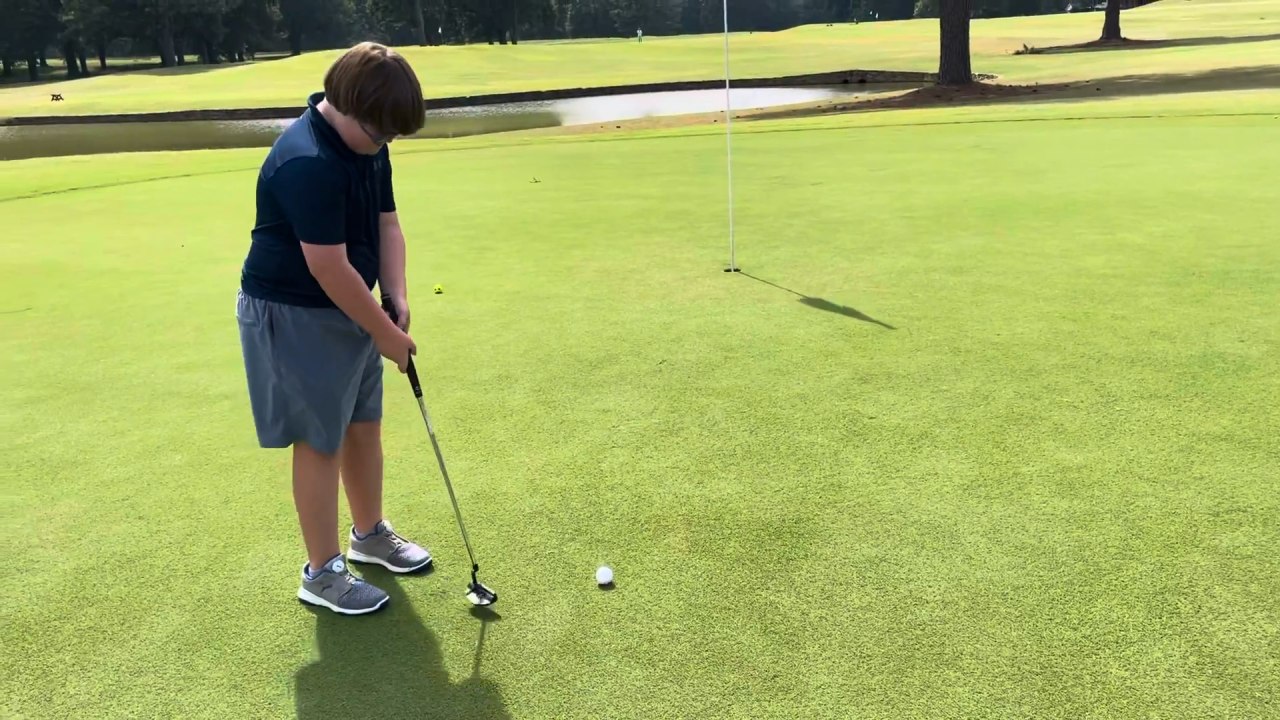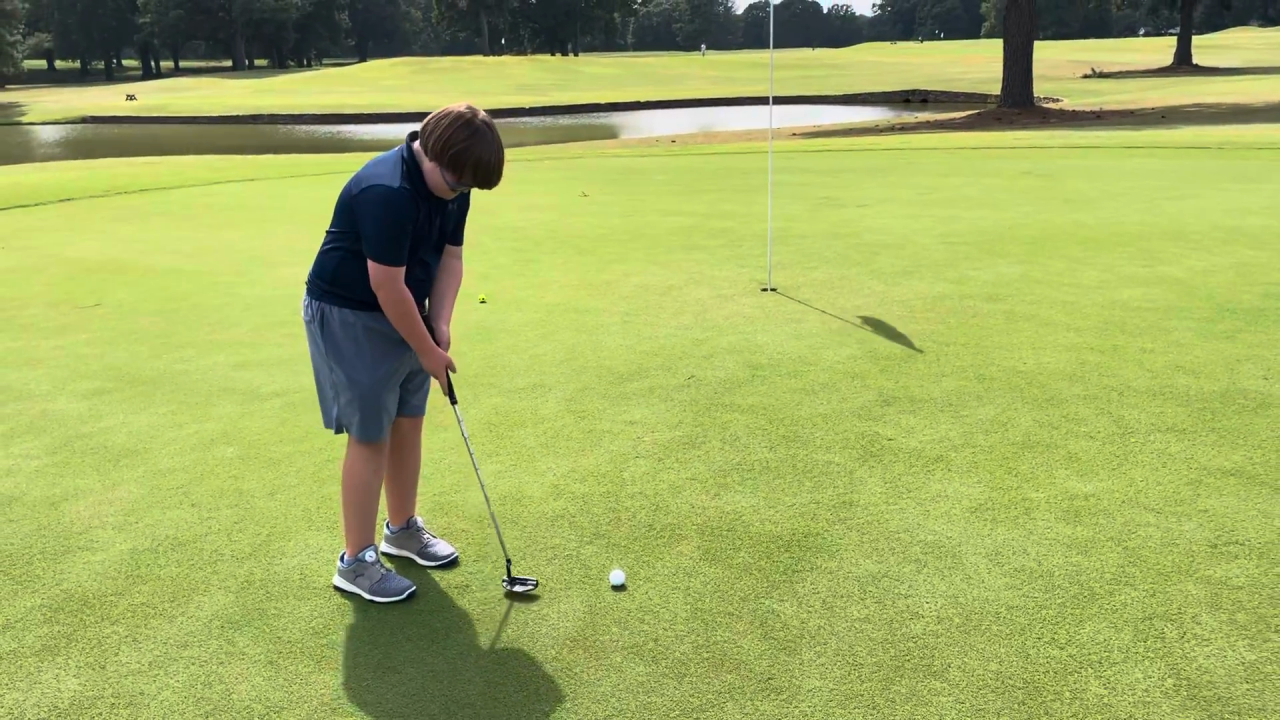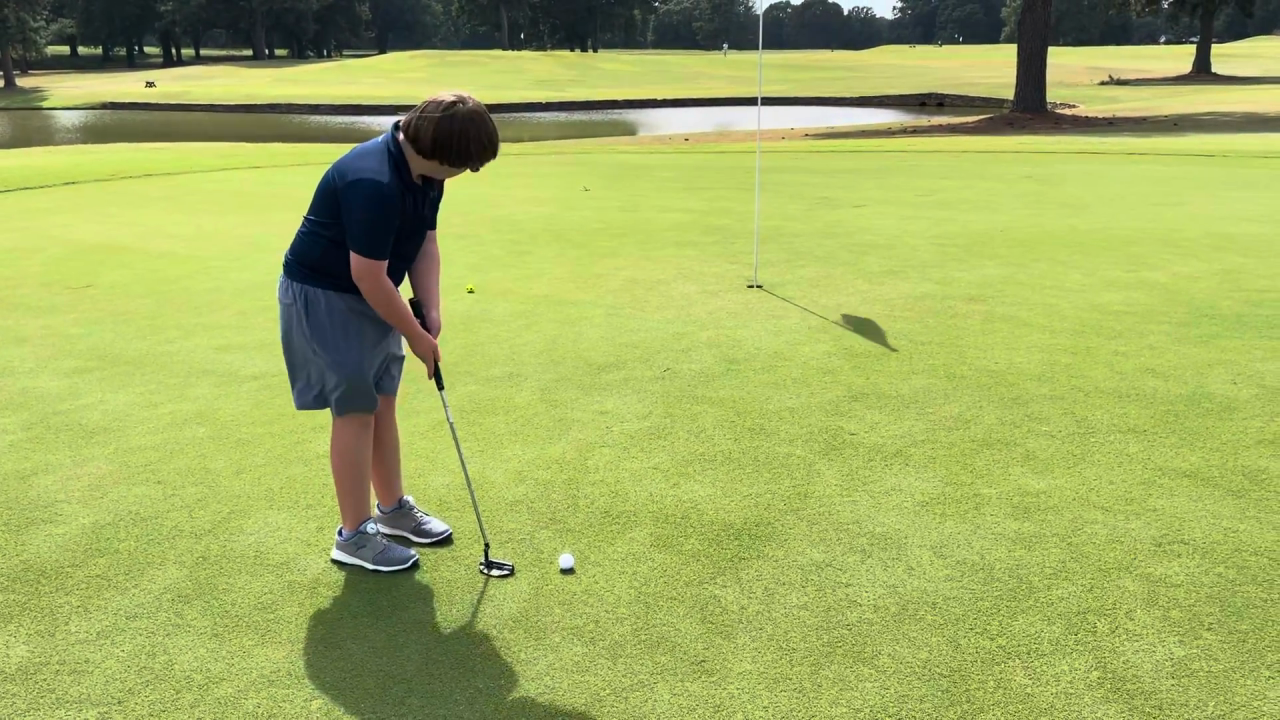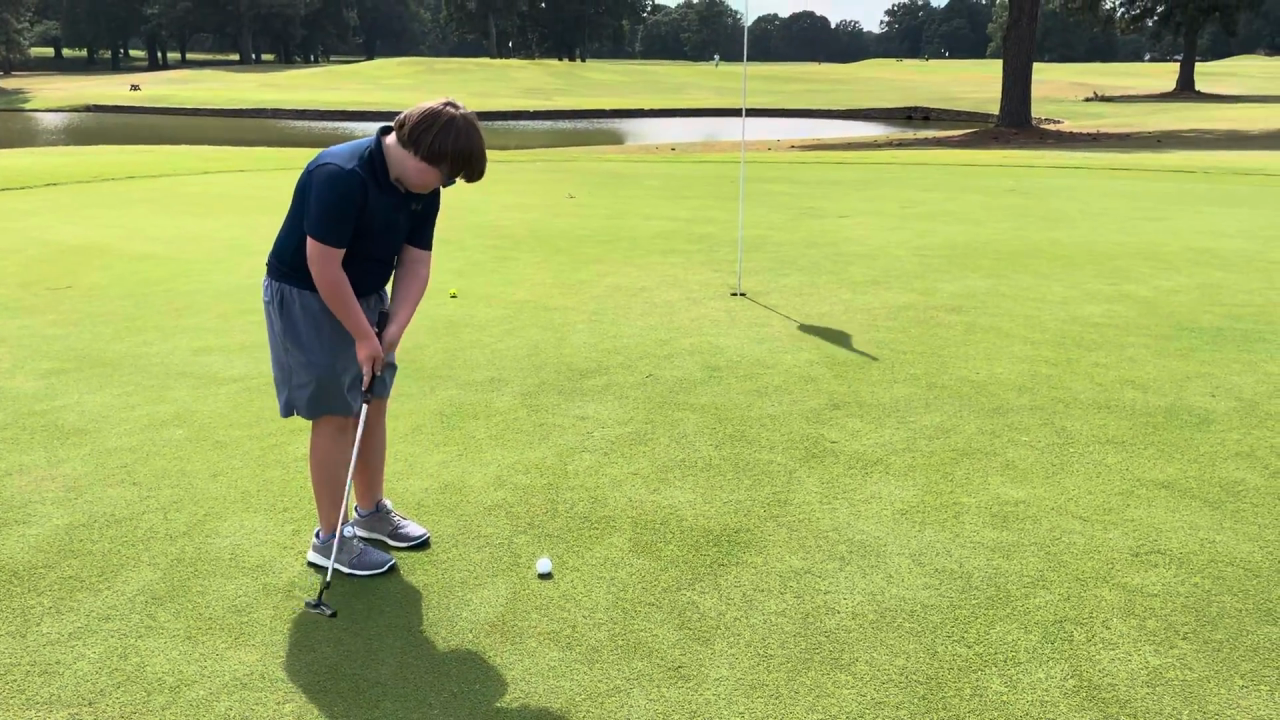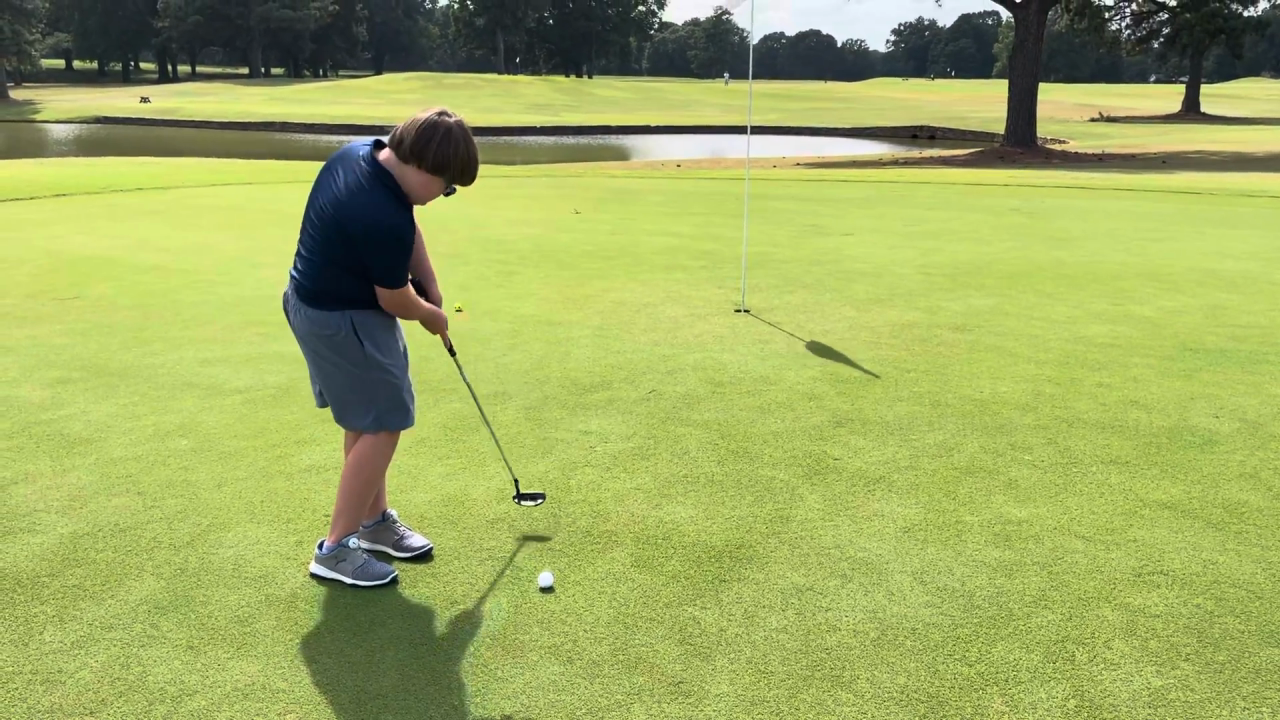
dt=1s
person 1, frame 1
left shoulder: (367, 146)
right shoulder: (306, 165)
left elbow: (386, 225)
right elbow: (330, 268)
left wrist: (397, 300)
right wrist: (385, 332)
left hip: (347, 308)
right hip: (291, 315)
left knee: (363, 425)
right knee: (320, 440)
left ankle: (369, 533)
right ankle: (322, 572)
person 1, frame 2
left shoulder: (451, 184)
right shoulder: (386, 192)
left elbow: (450, 256)
right elbow: (387, 286)
left wrist: (441, 324)
right wrist: (426, 350)
left hip: (401, 312)
right hip: (347, 315)
left knee: (407, 422)
right knee: (371, 436)
left ankle: (403, 527)
right ankle: (356, 560)
person 1, frame 3
left shoulder: (424, 173)
right shoulder: (373, 184)
left elbow: (425, 242)
right elbow: (369, 277)
left wrist: (431, 311)
right wrist: (415, 335)
left hip: (369, 295)
right hip: (323, 295)
left knee: (382, 403)
right knee: (355, 410)
left ankle: (393, 508)
right ankle: (354, 535)
person 1, frame 4
left shoulder: (421, 188)
right shoulder: (341, 177)
left elbow: (415, 262)
right elbow: (323, 267)
left wrist: (393, 332)
right wrist: (363, 336)
left hip: (364, 294)
right hip: (306, 298)
left knee: (373, 404)
right knee: (335, 414)
left ankle: (371, 512)
right ankle: (330, 538)
person 1, frame 5
left shoulder: (364, 154)
right shoulder: (380, 217)
right elbow: (394, 299)
left wrist: (431, 290)
right wrist: (431, 314)
left hip: (324, 302)
right hip: (340, 317)
left knee: (369, 418)
right knee: (383, 425)
left ankle: (375, 521)
right ankle: (336, 548)
